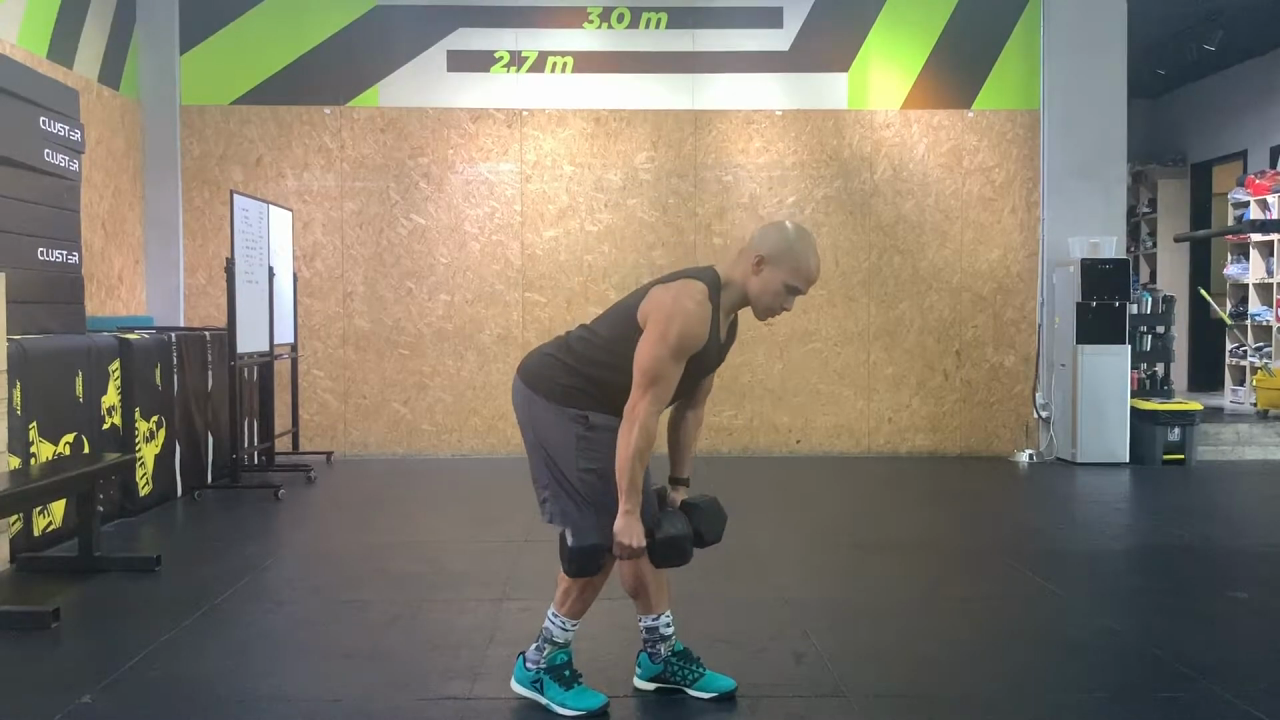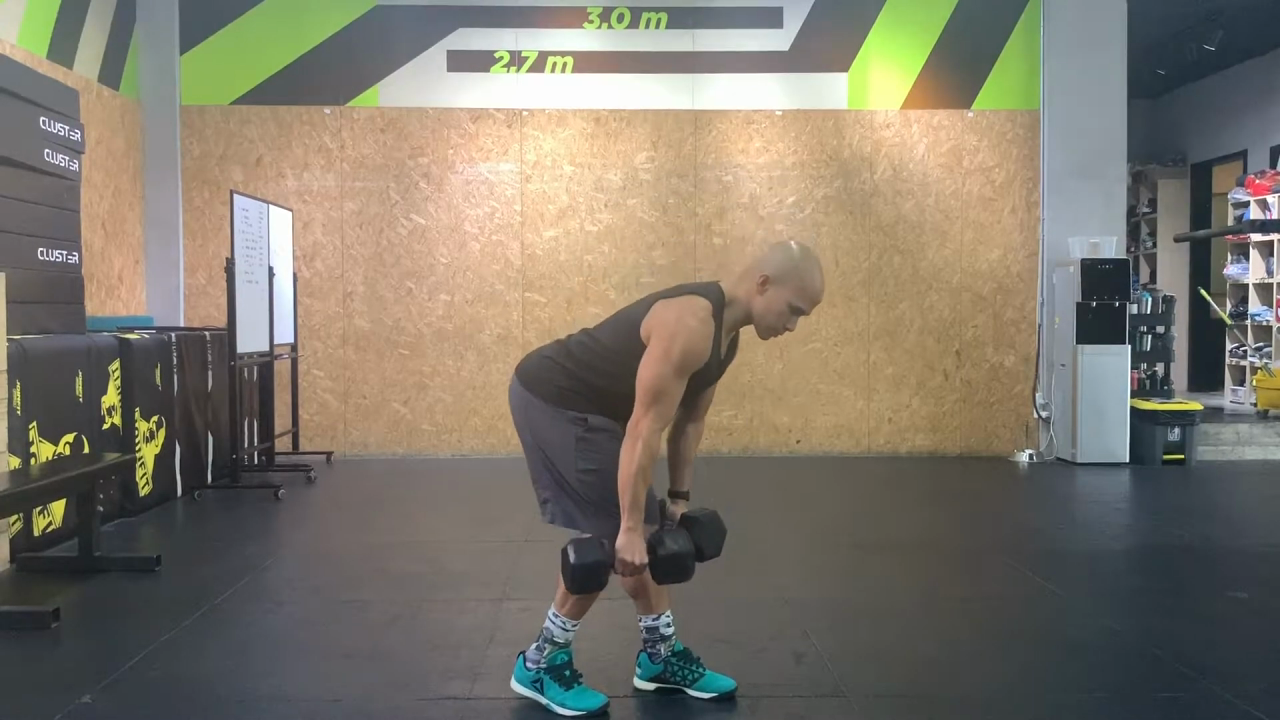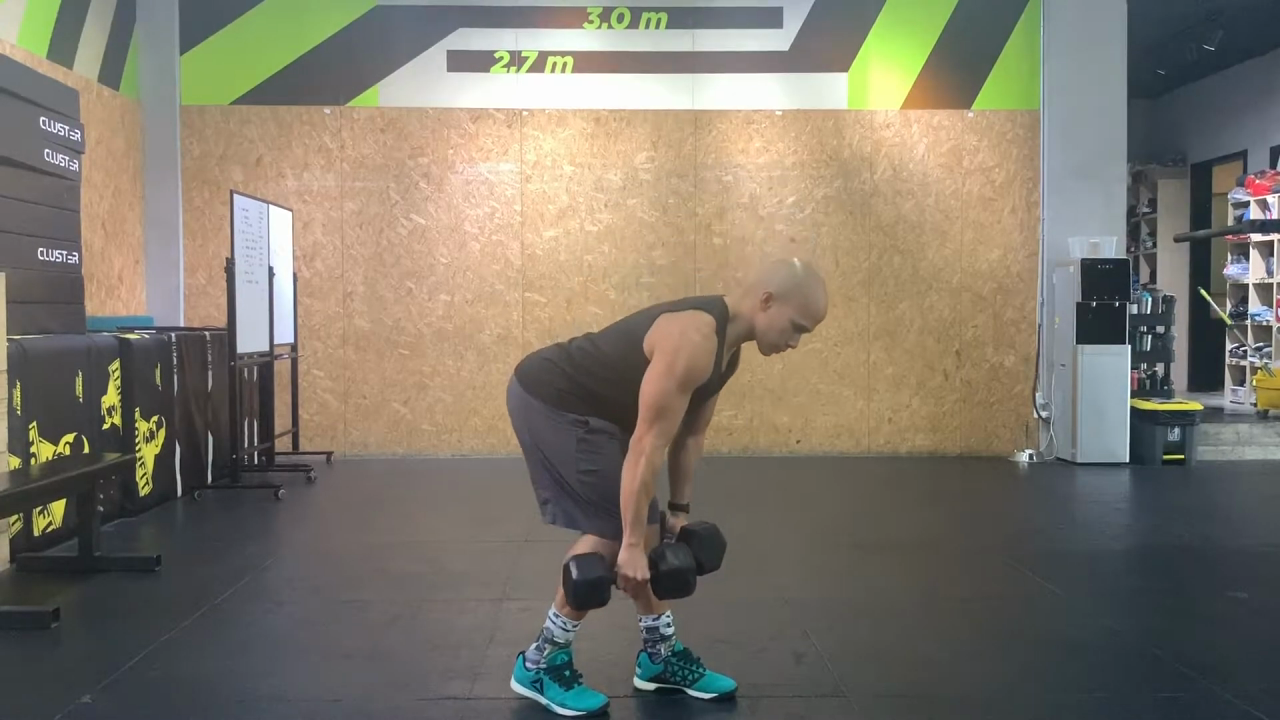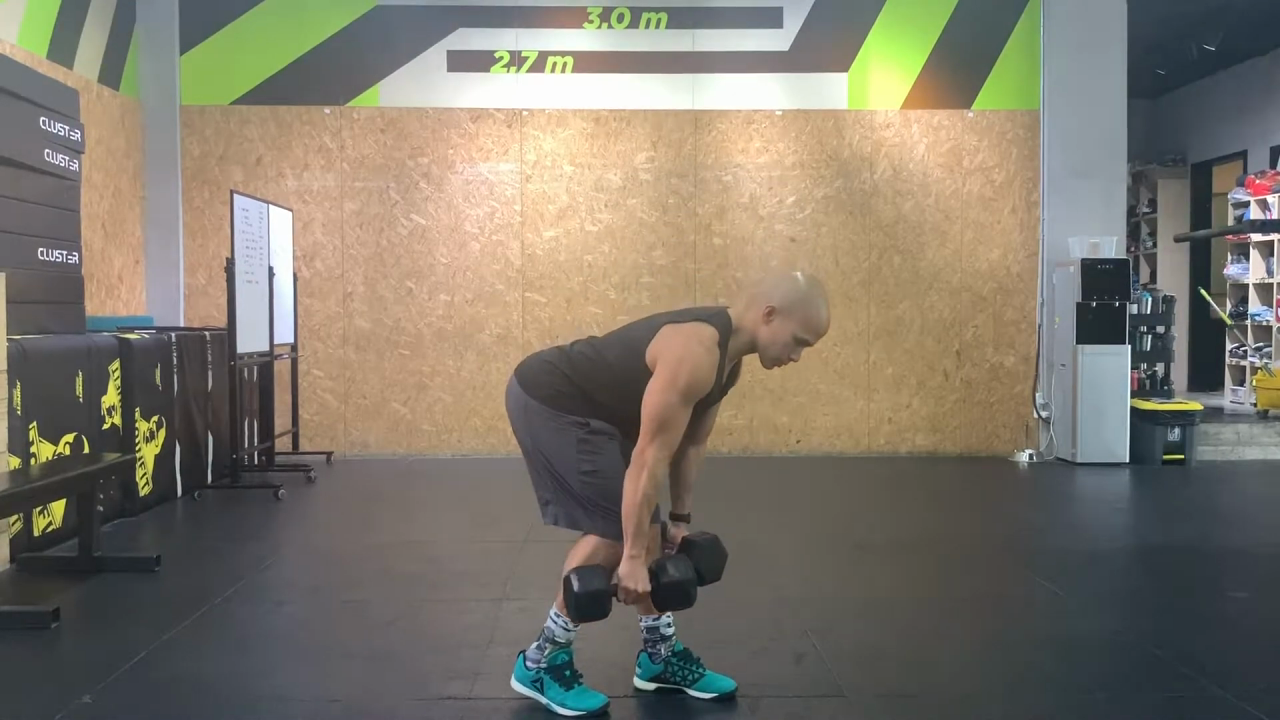
dt=0.2s
person 1, frame 1
left shoulder: (724, 317)
right shoulder: (687, 308)
left elbow: (689, 407)
right elbow: (642, 412)
left wrist: (680, 484)
right wrist: (627, 512)
left hip: (592, 403)
right hip: (554, 397)
left knee: (644, 530)
right knee: (605, 532)
left ankle: (661, 655)
right ankle: (540, 664)
person 1, frame 2
left shoulder: (725, 333)
right shoulder: (690, 325)
left elbow: (689, 421)
right elbow: (645, 429)
left wrist: (680, 498)
right wrist: (629, 530)
left hip: (590, 406)
right hip: (550, 399)
left knee: (645, 526)
right knee: (609, 529)
left ankle: (661, 655)
right ankle: (541, 663)
person 1, frame 3
left shoulder: (726, 347)
right shoulder: (693, 340)
left elbow: (689, 434)
right elbow: (647, 445)
left wrist: (680, 510)
right wrist: (631, 547)
left hip: (589, 407)
right hip: (548, 400)
left knee: (644, 526)
right knee: (612, 529)
left ankle: (660, 656)
right ankle: (541, 662)
person 1, frame 4
left shoulder: (727, 357)
right shoulder: (696, 352)
left elbow: (690, 444)
right elbow: (650, 457)
left wrist: (680, 520)
right wrist: (632, 559)
left hip: (590, 408)
right hip: (547, 401)
left knee: (644, 526)
right knee: (612, 529)
left ankle: (660, 655)
right ankle: (542, 662)
